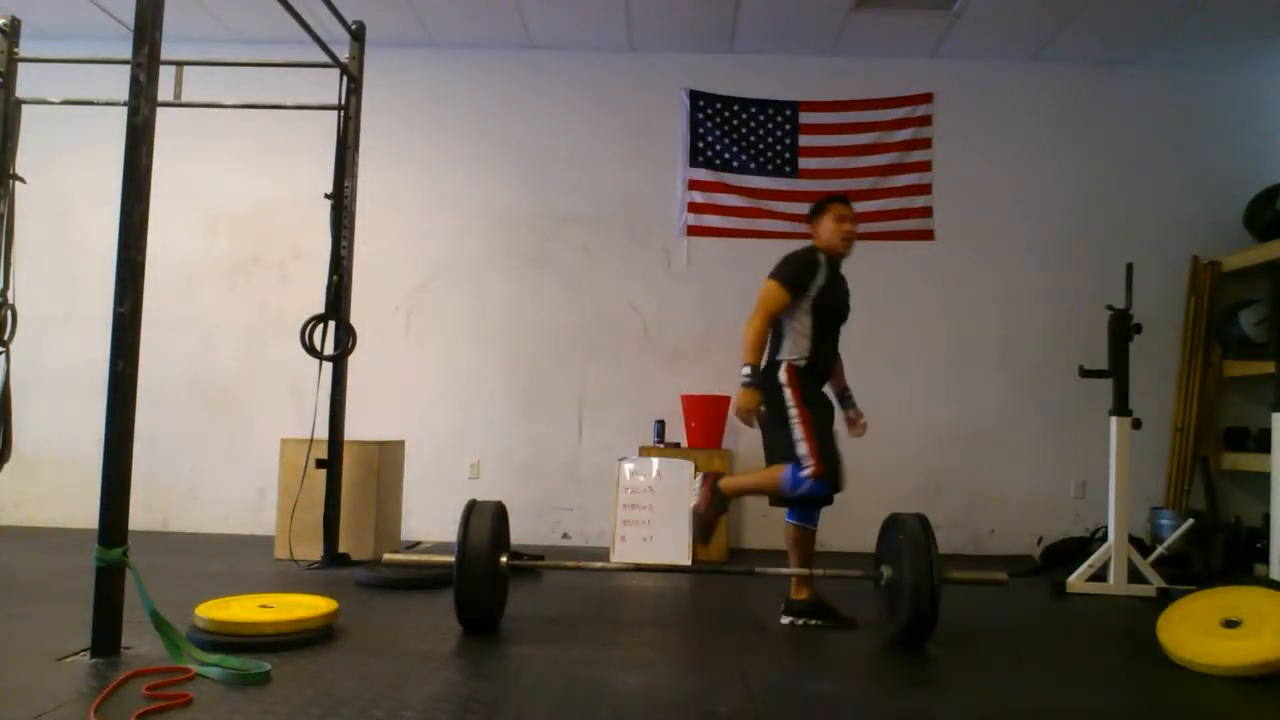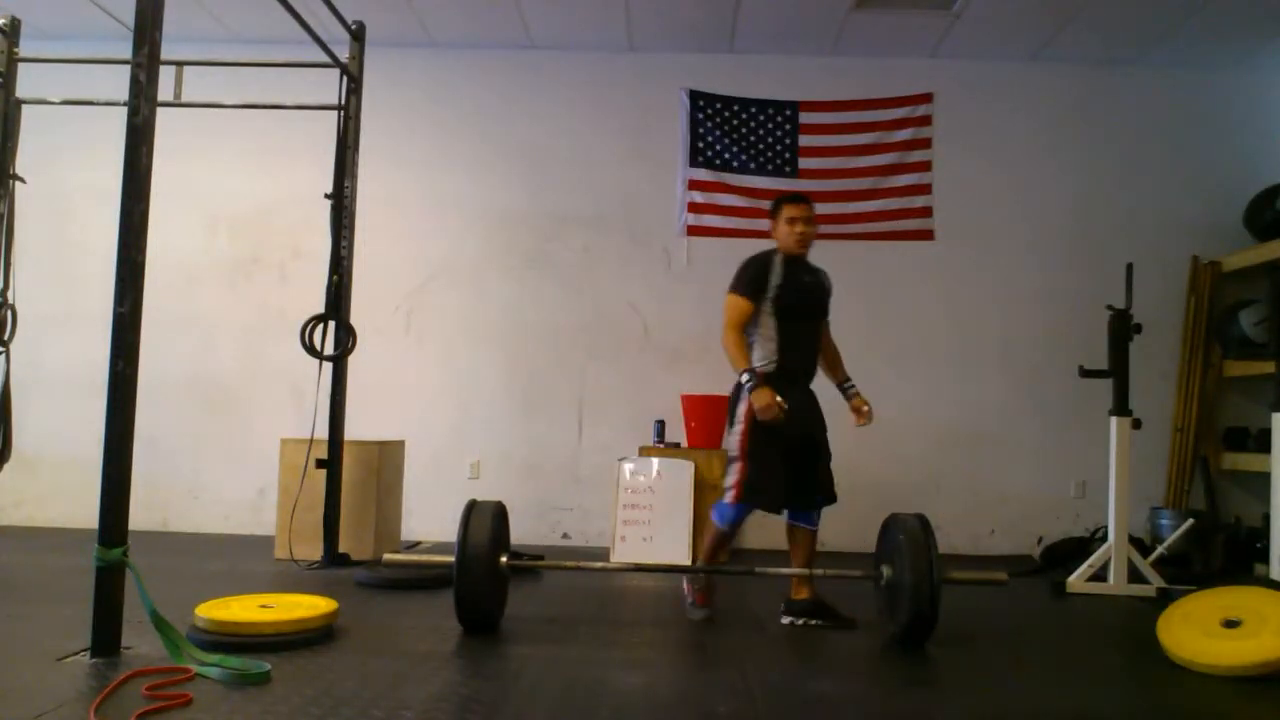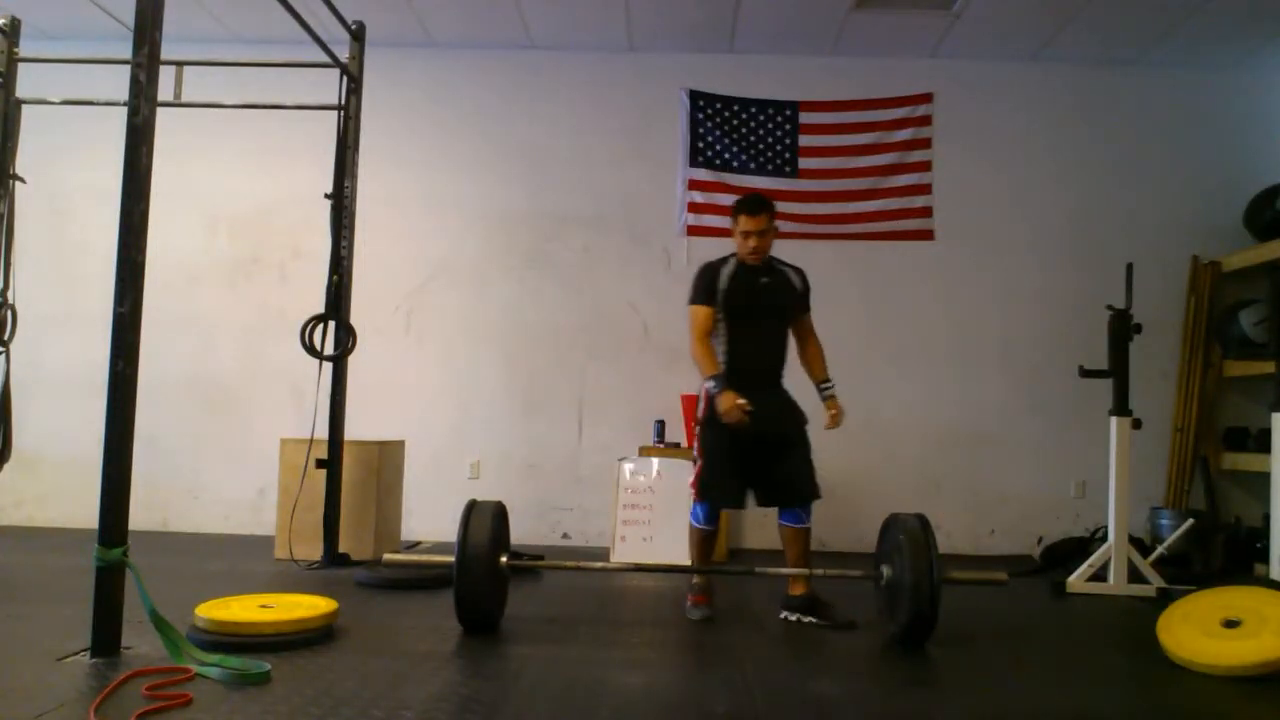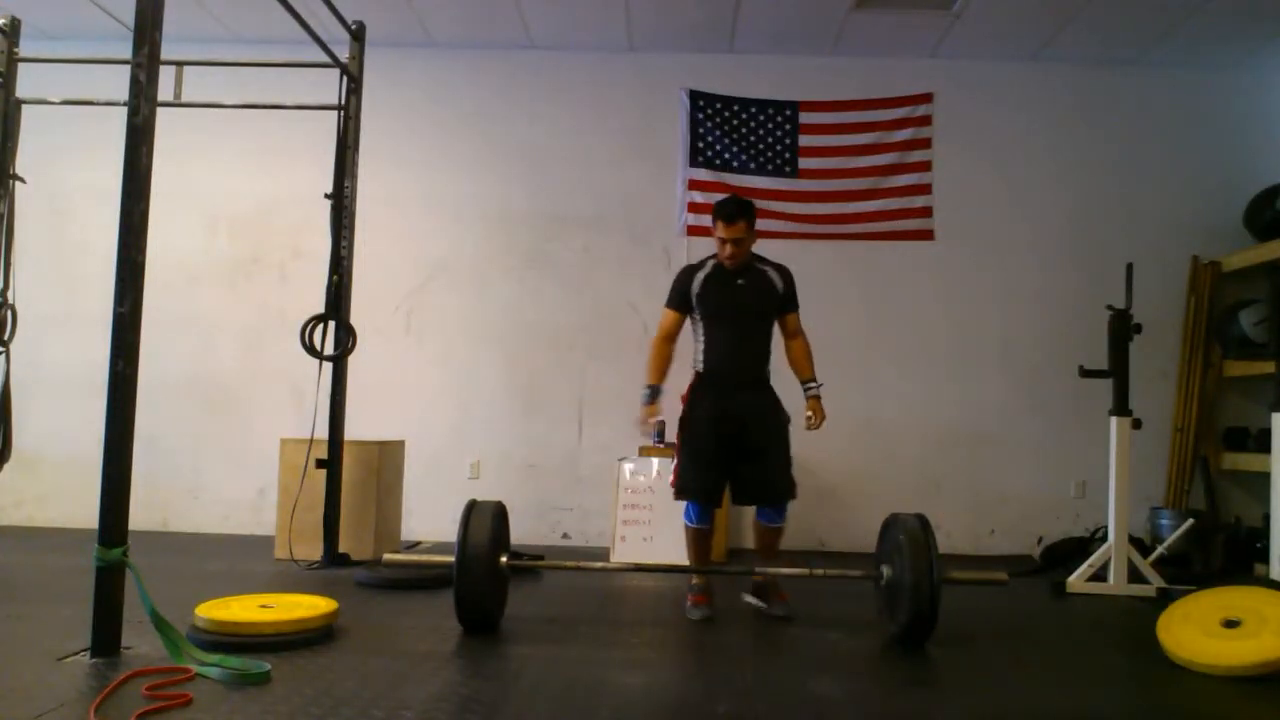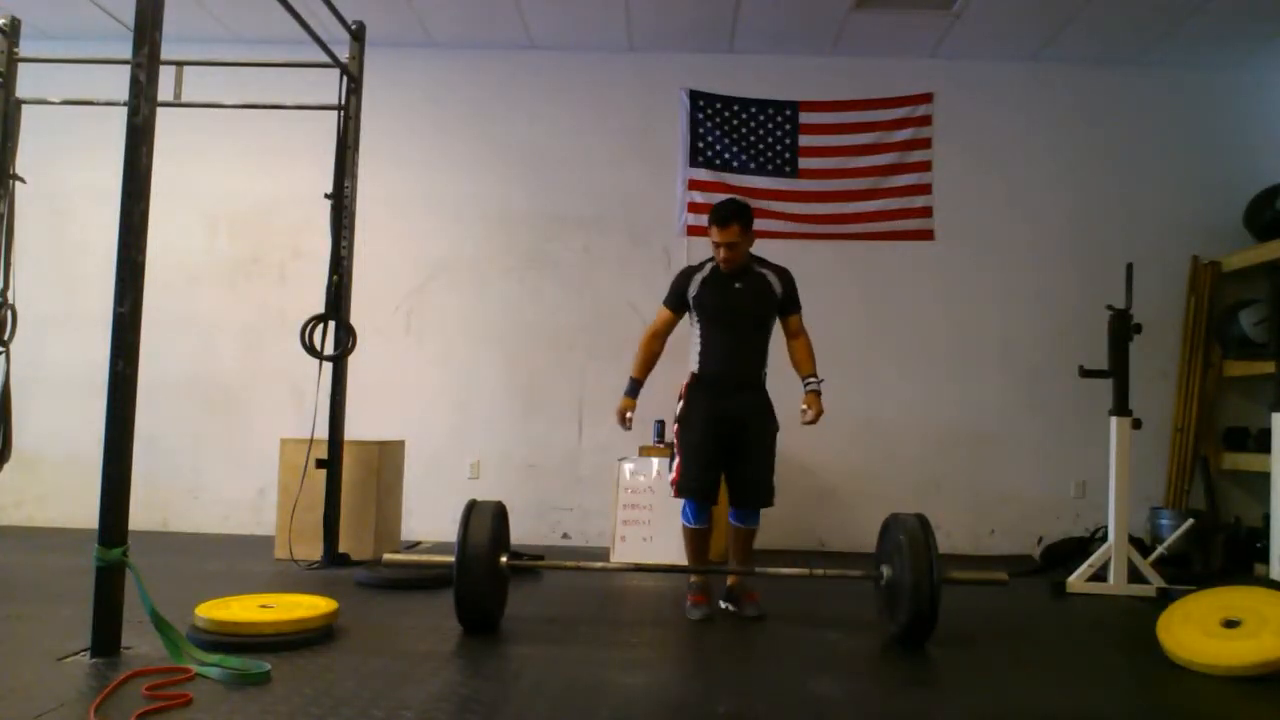
dt=0.2s
person 1, frame 1
left shoulder: (836, 279)
right shoulder: (804, 263)
right elbow: (761, 317)
left wrist: (847, 401)
right wrist: (749, 382)
left hip: (805, 388)
right hip: (786, 384)
left knee: (806, 491)
right knee: (813, 474)
left ankle: (800, 598)
right ankle: (718, 490)
person 1, frame 2
left shoulder: (818, 279)
right shoulder: (759, 268)
right elbow: (732, 329)
left wrist: (849, 390)
right wrist: (753, 385)
left hip: (799, 395)
right hip: (766, 392)
left knee: (809, 498)
right knee: (744, 494)
left ankle: (801, 598)
right ankle: (700, 574)
person 1, frame 3
left shoulder: (793, 278)
right shoulder: (715, 274)
left elbow: (806, 339)
right elbow: (699, 337)
left wrist: (827, 392)
right wrist: (719, 390)
left hip: (773, 397)
right hip: (727, 397)
left knee: (796, 496)
right knee: (709, 495)
left ankle: (799, 595)
right ankle: (699, 584)
person 1, frame 4
left shoulder: (777, 277)
right shoulder: (693, 277)
left elbow: (793, 336)
right elbow: (665, 337)
left wrist: (812, 391)
right wrist: (651, 395)
left hip: (760, 398)
right hip: (708, 397)
left knee: (775, 494)
right knee: (699, 496)
left ankle: (763, 582)
right ankle: (700, 585)
person 1, frame 5
left shoulder: (777, 280)
right shoulder: (692, 279)
left elbow: (796, 335)
right elbow: (657, 333)
left wrist: (811, 387)
right wrist: (631, 390)
left hip: (752, 401)
right hip: (702, 395)
left knee: (749, 501)
right knee: (697, 495)
left ankle: (736, 584)
right ankle: (698, 583)
